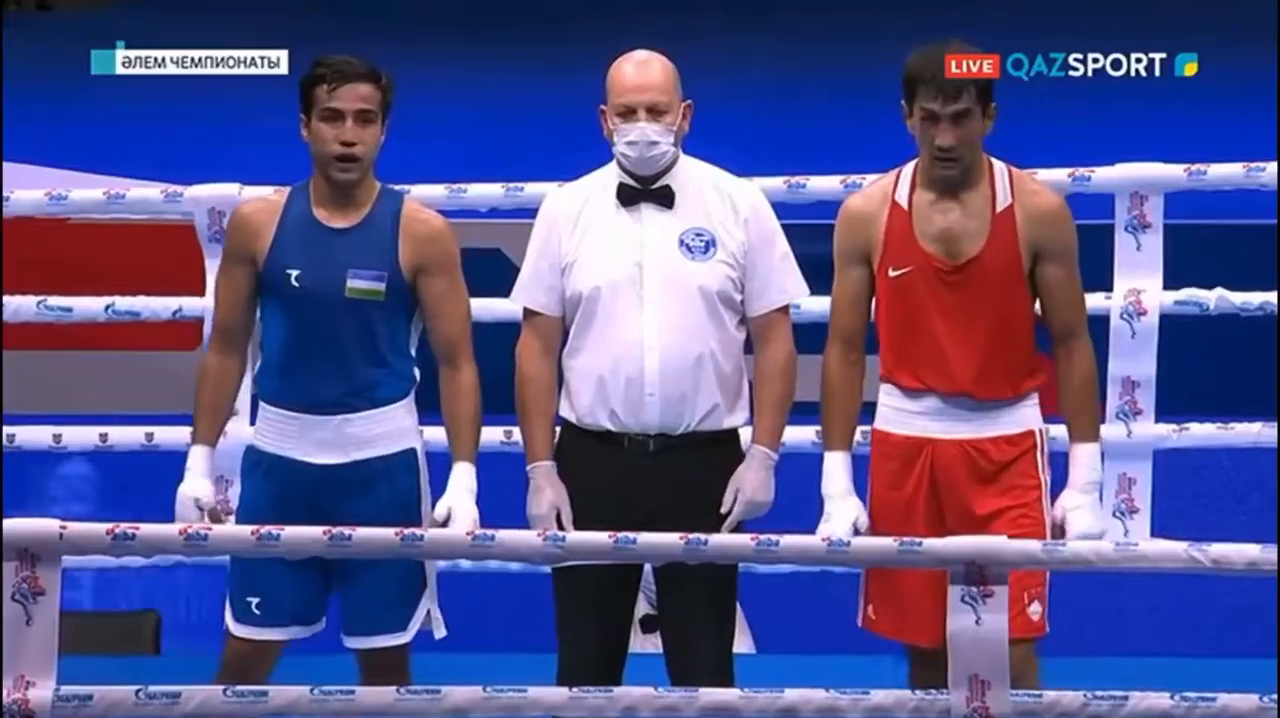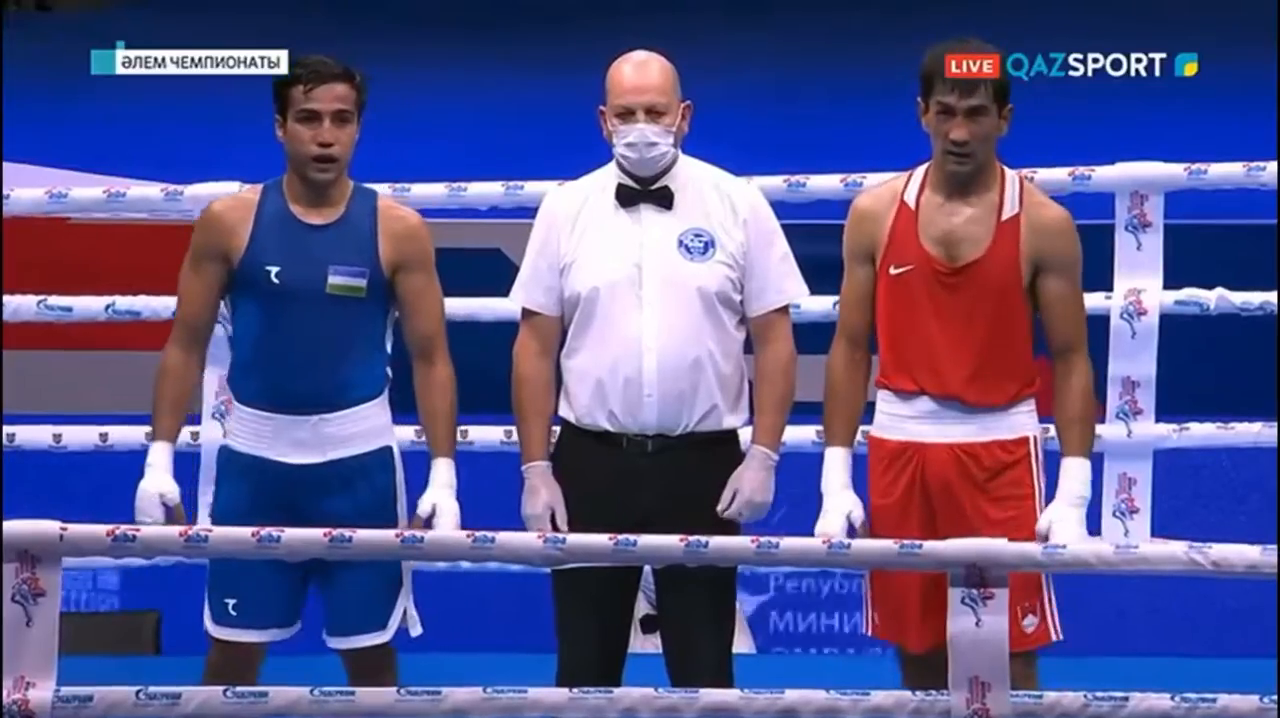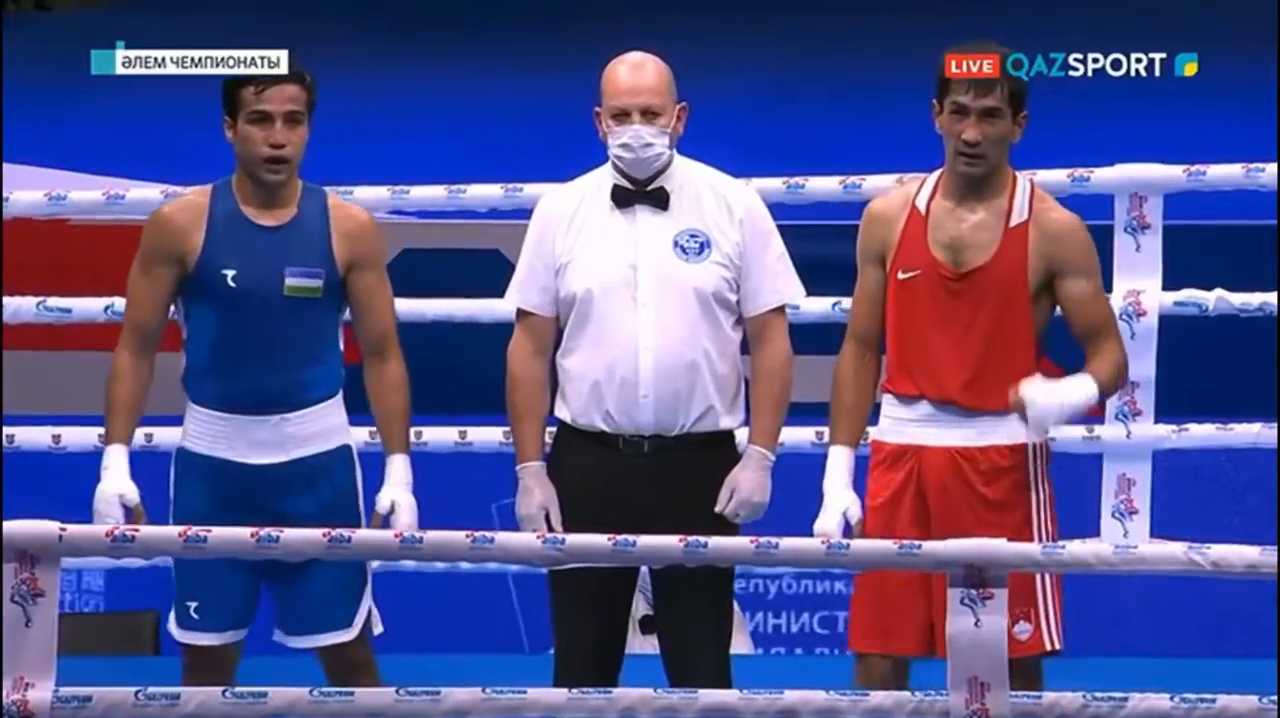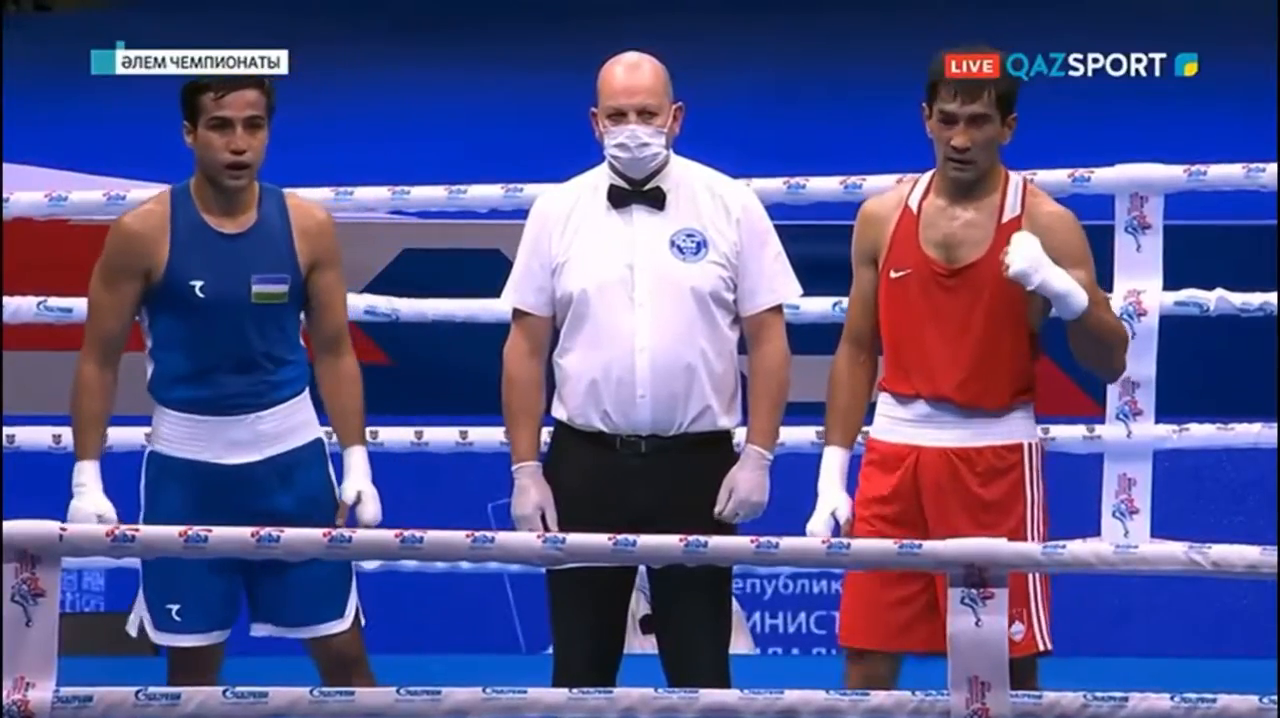
dt=0.3s
person 1, frame 1
left shoulder: (1039, 210)
right shoulder: (865, 214)
left elbow: (1072, 344)
right elbow: (844, 350)
left wrist: (1085, 477)
right wrist: (836, 482)
left hip: (1004, 445)
right hip: (906, 443)
left knee: (1011, 652)
right knee: (924, 649)
person 1, frame 2
left shoulder: (1045, 222)
right shoulder: (873, 212)
left elbow: (1071, 359)
right elbow: (849, 347)
left wrist: (1073, 493)
right wrist: (835, 478)
left hip: (1000, 450)
right hip: (901, 449)
left knee: (1010, 659)
right knee: (918, 653)
person 1, frame 3
left shoulder: (1054, 229)
right shoulder: (886, 217)
left elbow: (1113, 356)
right elbow: (860, 350)
left wrist: (1071, 393)
right wrist: (838, 474)
left hip: (1002, 459)
right hip: (901, 452)
left knee: (1014, 663)
right knee: (878, 666)
person 1, frame 4
left shoulder: (1047, 224)
right shoulder: (879, 217)
left elbow: (1110, 362)
right elbow: (856, 351)
left wrist: (1059, 287)
right wrist: (831, 477)
left hip: (996, 457)
right hip: (894, 453)
left knee: (1009, 663)
right knee: (866, 661)
person 2, frame 1
left shoulder: (739, 205)
right shoulder: (565, 209)
left elbow: (774, 339)
right elbow: (538, 346)
left wrist: (763, 455)
right wrist: (541, 468)
left hip: (705, 464)
right hip: (592, 462)
left knee: (704, 664)
right knee: (587, 661)
person 2, frame 2
left shoulder: (738, 205)
right shoulder: (565, 209)
left elbow: (773, 339)
right elbow: (535, 346)
left wrist: (763, 457)
right wrist: (536, 469)
left hip: (703, 466)
right hip: (591, 464)
left knee: (702, 664)
right knee: (585, 663)
person 2, frame 3
left shoulder: (733, 206)
right shoulder: (559, 210)
left elbow: (769, 339)
right elbow: (530, 346)
left wrist: (759, 455)
right wrist: (529, 468)
left hip: (700, 463)
right hip: (586, 464)
left knee: (701, 665)
right knee: (582, 663)
person 2, frame 4
left shoulder: (730, 205)
right shoulder: (556, 211)
left elbow: (767, 338)
right elbow: (526, 346)
left wrist: (757, 456)
right wrist: (525, 468)
left hip: (697, 464)
right hip: (584, 464)
left knee: (700, 663)
right knee: (581, 662)
person 3, frame 1
left shoulder: (422, 232)
right shoulder: (255, 224)
left elbow: (457, 362)
right elbow: (226, 349)
left wrist: (463, 476)
right wrist: (199, 460)
left hip: (381, 456)
right hip: (279, 456)
left knee: (385, 657)
right knee: (245, 654)
person 3, frame 2
left shoulder: (398, 229)
right shoulder: (228, 221)
left elbow: (431, 358)
right elbow: (186, 344)
left wrist: (443, 472)
right wrist: (160, 455)
left hip: (358, 456)
right hip: (254, 456)
left knee: (370, 655)
right knee: (231, 655)
person 3, frame 3
left shoulder: (350, 228)
right shoulder: (180, 224)
left elbow: (382, 356)
right elbow: (135, 348)
left wrist: (398, 467)
right wrist: (115, 458)
left hip: (316, 455)
right hip: (213, 458)
left knee: (349, 652)
right knee: (207, 655)
person 3, frame 4
left shoulder: (309, 226)
right shoulder: (141, 232)
left elbow: (334, 350)
right elbow: (99, 359)
left wrist: (356, 460)
right wrist: (87, 476)
left hip: (289, 453)
right hip: (186, 460)
left knee: (341, 648)
right knee: (190, 658)
